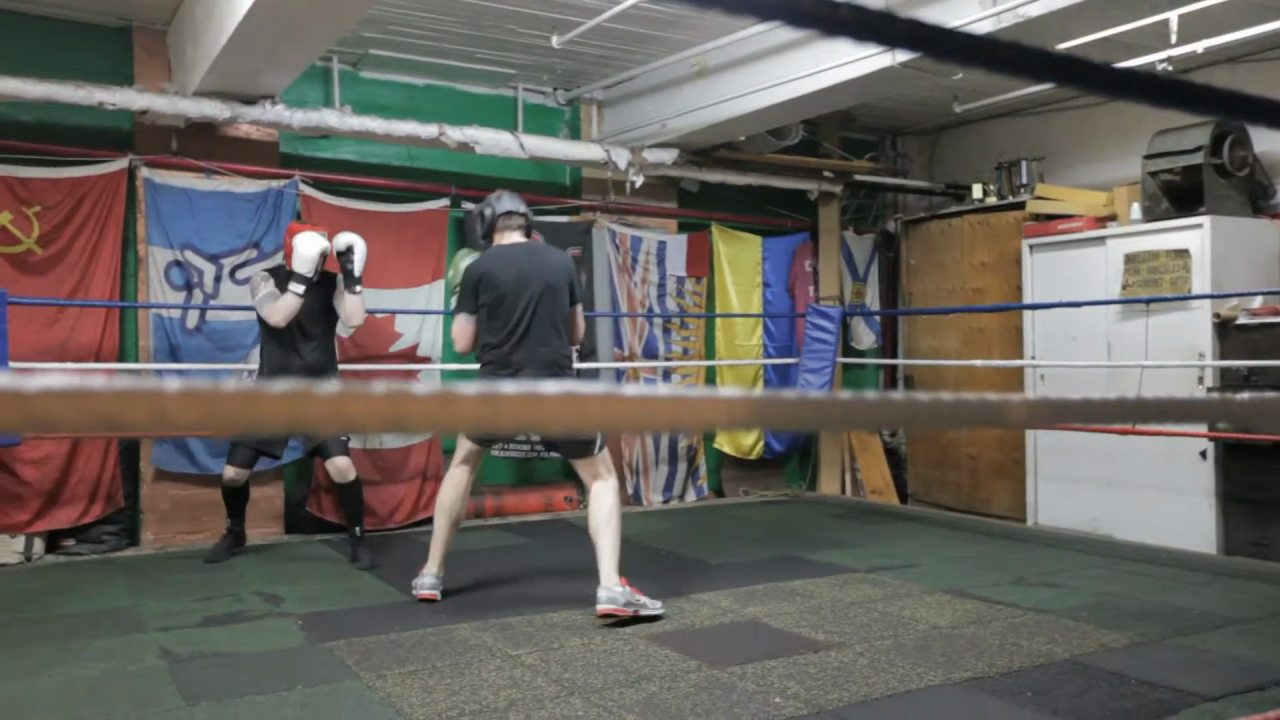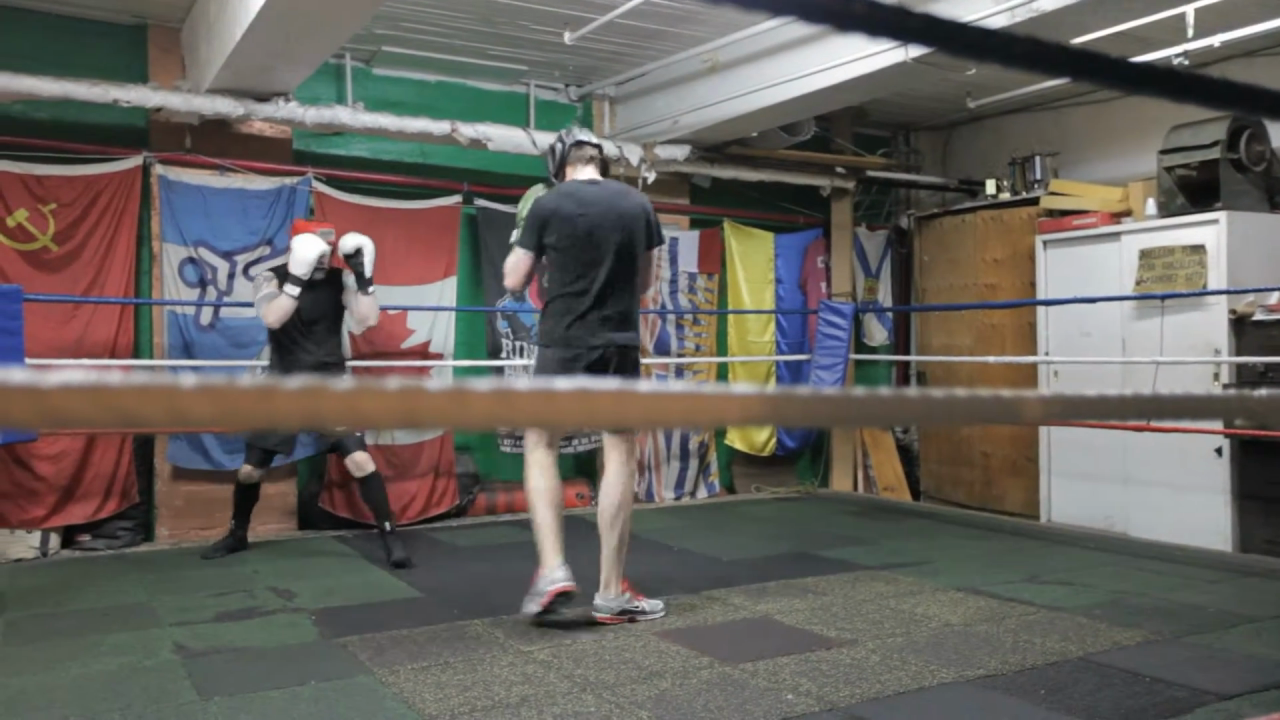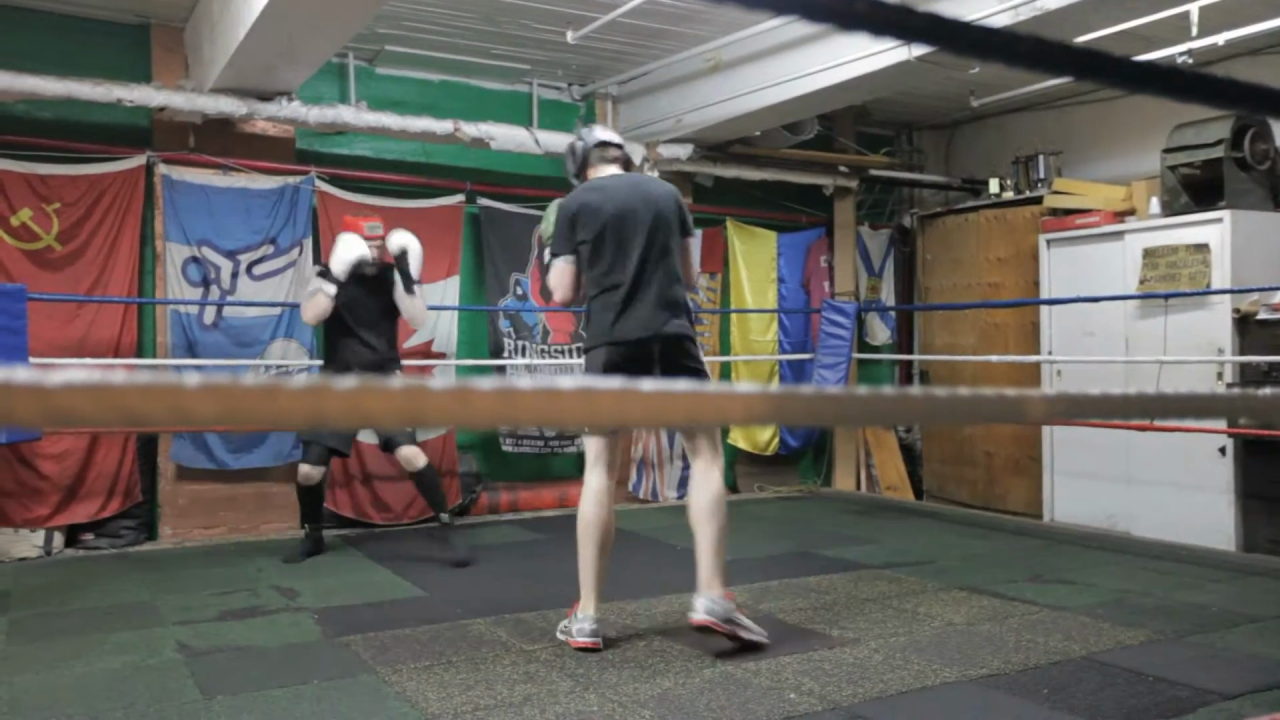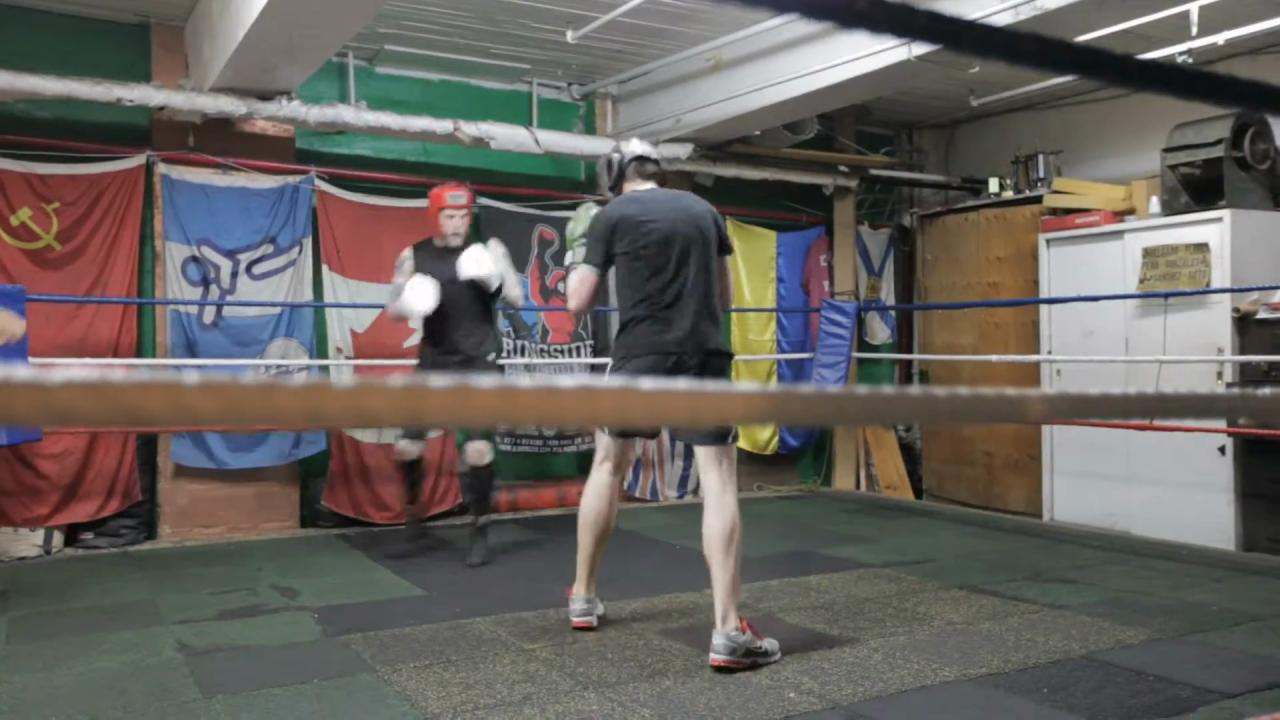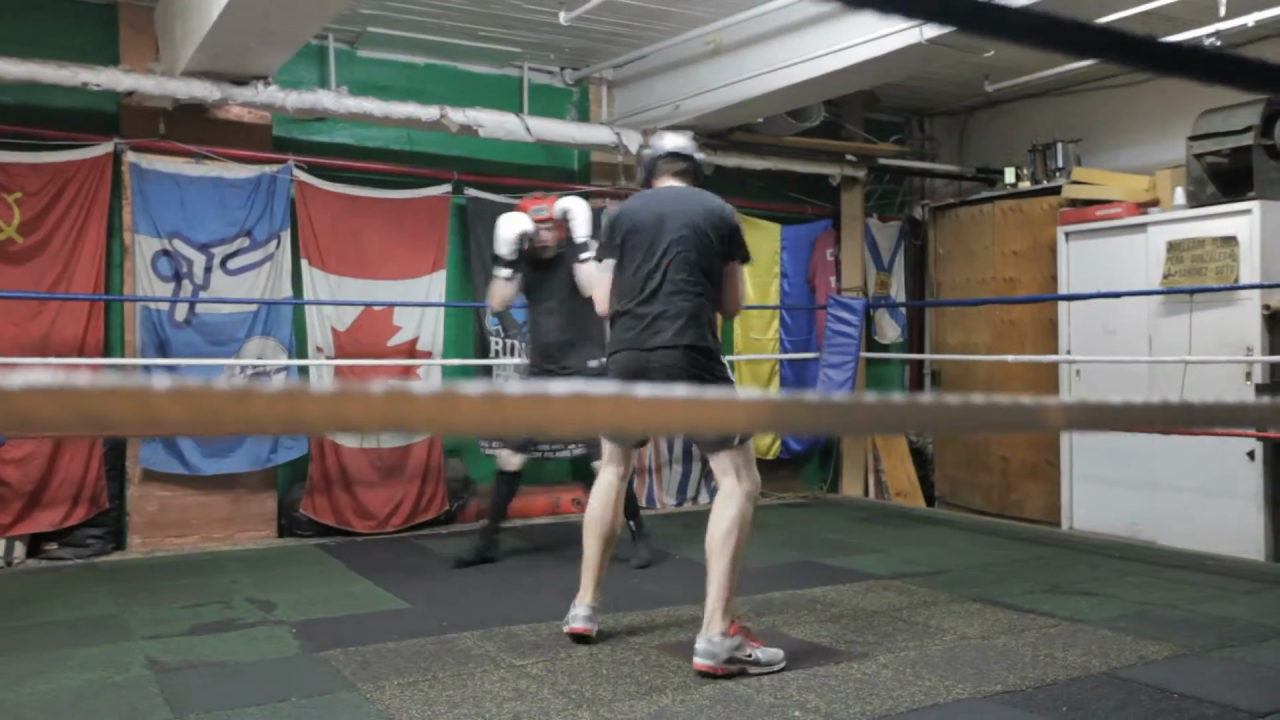
dt=0.4s
person 1, frame 1
left shoulder: (479, 269)
right shoulder: (561, 261)
left elbow: (462, 343)
left wrist: (462, 299)
left knee: (462, 465)
right knee: (602, 478)
left ankle: (431, 574)
right ankle: (612, 587)
person 1, frame 2
left shoulder: (547, 205)
right shoulder: (637, 203)
left elbow: (513, 282)
left wrist: (523, 240)
left hip: (563, 344)
right hip: (619, 344)
left knee: (540, 449)
right knee: (619, 460)
left ankle: (552, 569)
right ankle: (612, 593)
person 1, frame 3
left shoulder: (575, 205)
right shoulder: (666, 192)
left elbow: (562, 293)
left hip: (611, 344)
right hip: (672, 336)
left knee: (600, 471)
right knee: (706, 457)
left ankle: (587, 616)
right ankle: (712, 596)
person 1, frame 4
left shoulder: (611, 215)
right shoulder: (703, 208)
left elbow: (577, 302)
right elbow: (724, 294)
left wrist: (581, 255)
left hip: (641, 355)
right hip: (705, 354)
left knee: (608, 466)
right knee: (719, 484)
left ankle: (583, 597)
right ankle: (728, 631)
person 1, frame 5
left shoulder: (623, 213)
right shoulder: (719, 212)
left elbow: (603, 304)
right elbow: (732, 305)
left hip: (629, 358)
right hip: (691, 356)
left knee: (614, 468)
right knee: (740, 482)
left ankle: (585, 606)
right ankle: (716, 634)
person 2, frame 1
left shoulder: (333, 282)
right shoulder: (266, 280)
left elbow: (354, 320)
right elbow: (277, 317)
left wrist: (352, 276)
right wrist: (300, 276)
left knee: (340, 464)
right knee: (234, 471)
left ankle: (357, 541)
right ankle: (234, 533)
person 2, frame 2
left shoulder: (340, 280)
right shoulder: (272, 278)
left elbow: (368, 320)
right elbow: (272, 319)
left wrist: (363, 276)
right wrist: (298, 277)
left knee: (359, 458)
right knee: (250, 468)
left ankle: (389, 538)
right ankle: (237, 534)
person 2, frame 3
left shoulder: (393, 276)
right shoulder: (328, 274)
left elbow: (417, 319)
right elbow: (310, 317)
left wrist: (409, 276)
right wrist: (335, 276)
left knee: (409, 453)
right knee: (308, 470)
left ankle: (447, 533)
right ankle: (312, 537)
person 2, frame 4
left shoulder: (489, 250)
right shoulder: (414, 256)
left elbow: (517, 299)
right elbow: (393, 311)
left wrist: (494, 281)
right wrist: (407, 305)
left hip: (479, 362)
right hip: (435, 362)
left knee: (477, 447)
right knee: (407, 446)
left ankle: (479, 531)
right ankle: (416, 523)
person 2, frame 5
left shoulder: (576, 253)
right shoulder: (522, 260)
left elbow: (595, 290)
right elbow: (497, 304)
left wrist: (582, 242)
right wrist: (507, 256)
left hip: (584, 370)
right hip: (541, 373)
left knee: (604, 458)
right knee: (510, 456)
left ankle: (639, 536)
right ankle: (487, 542)
